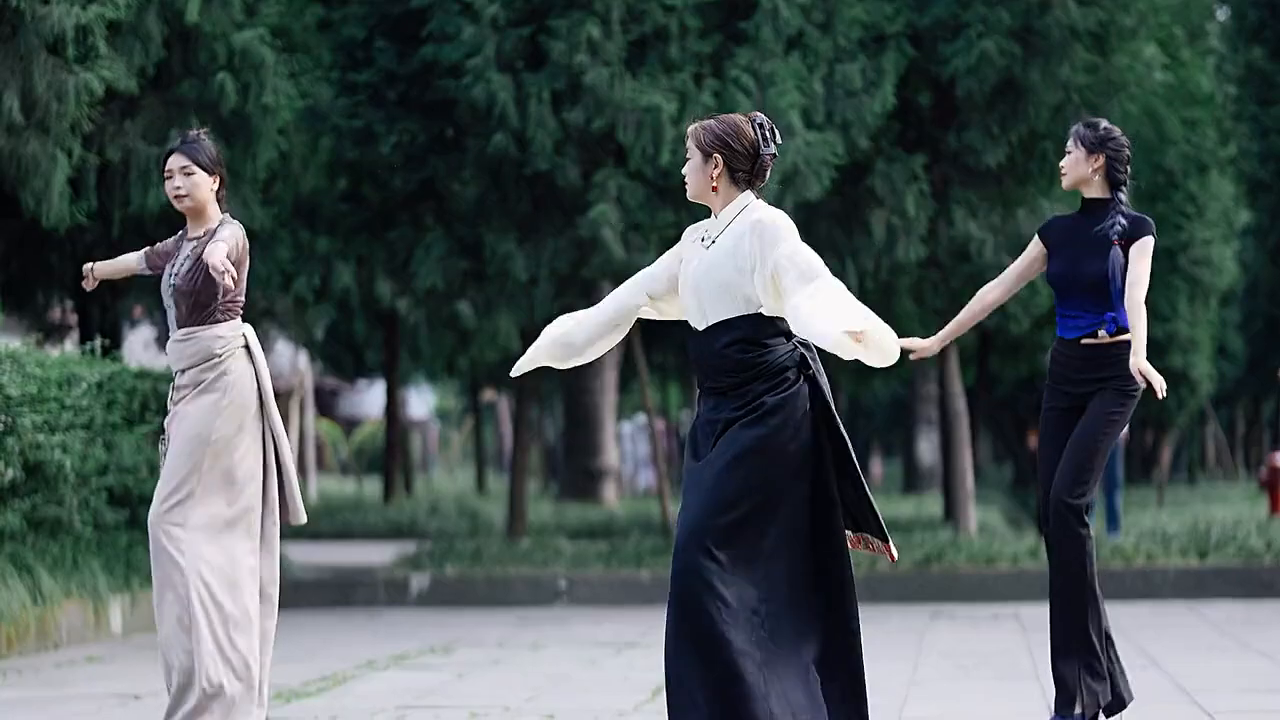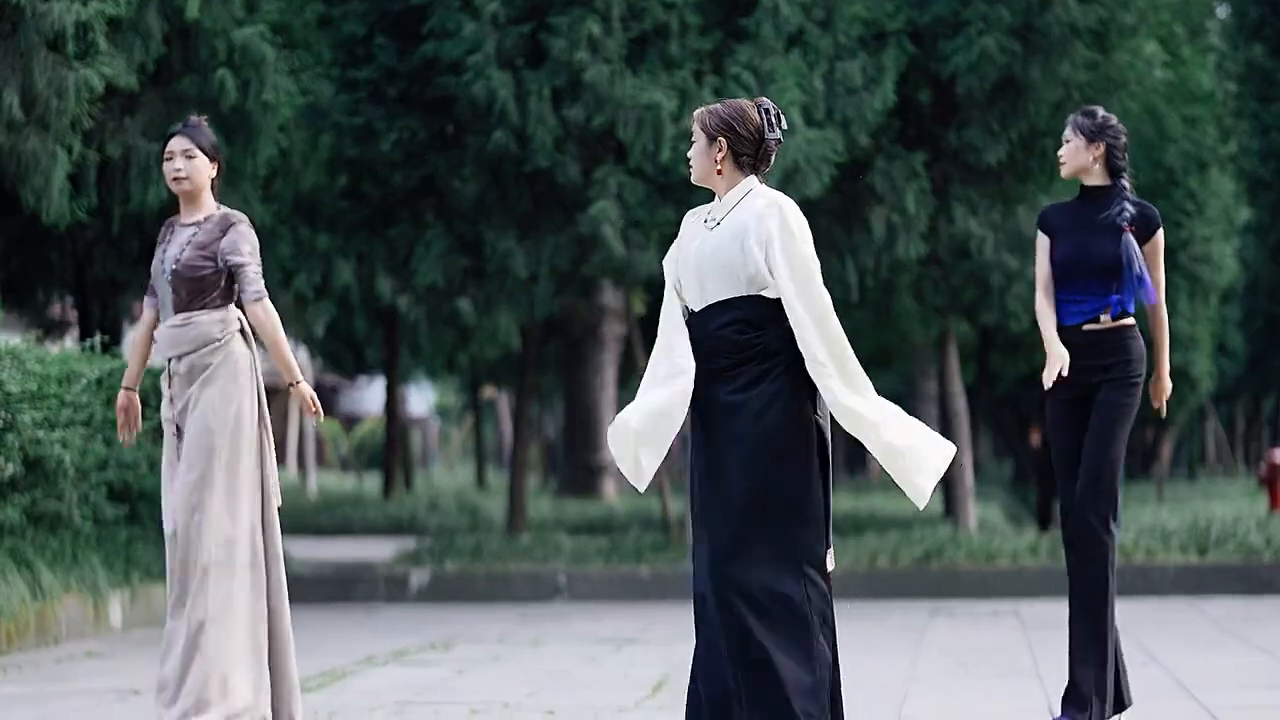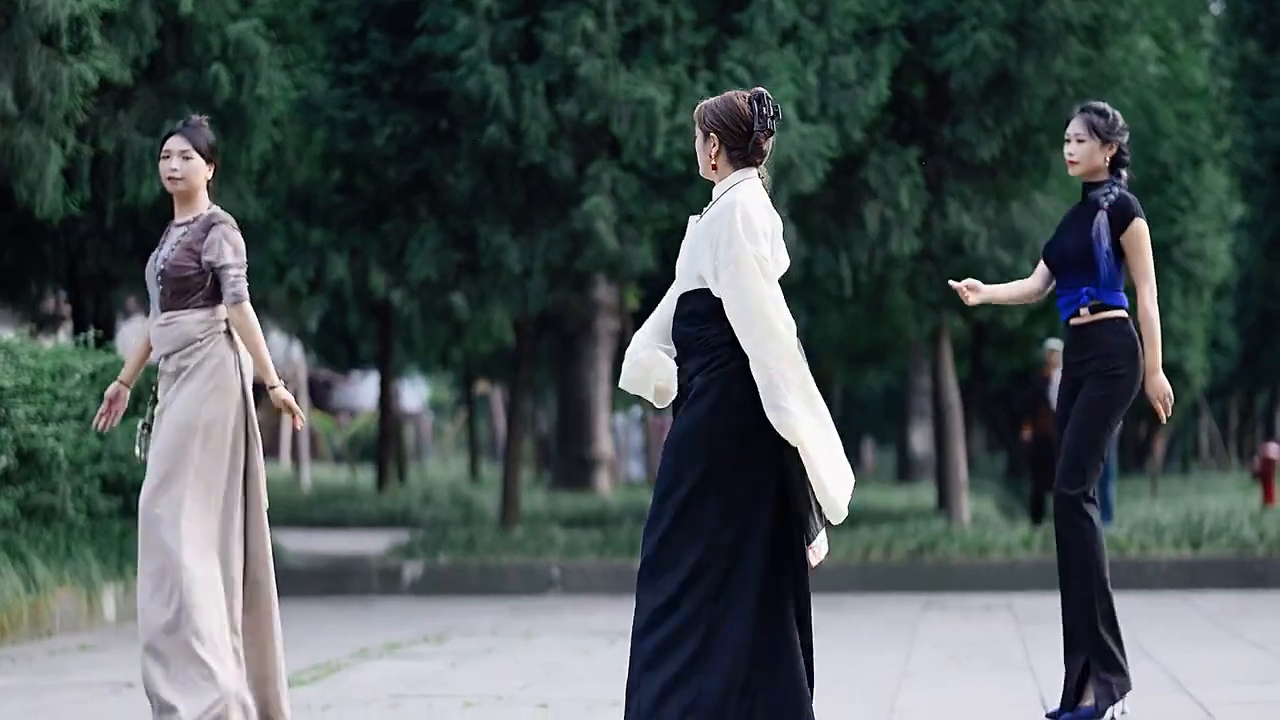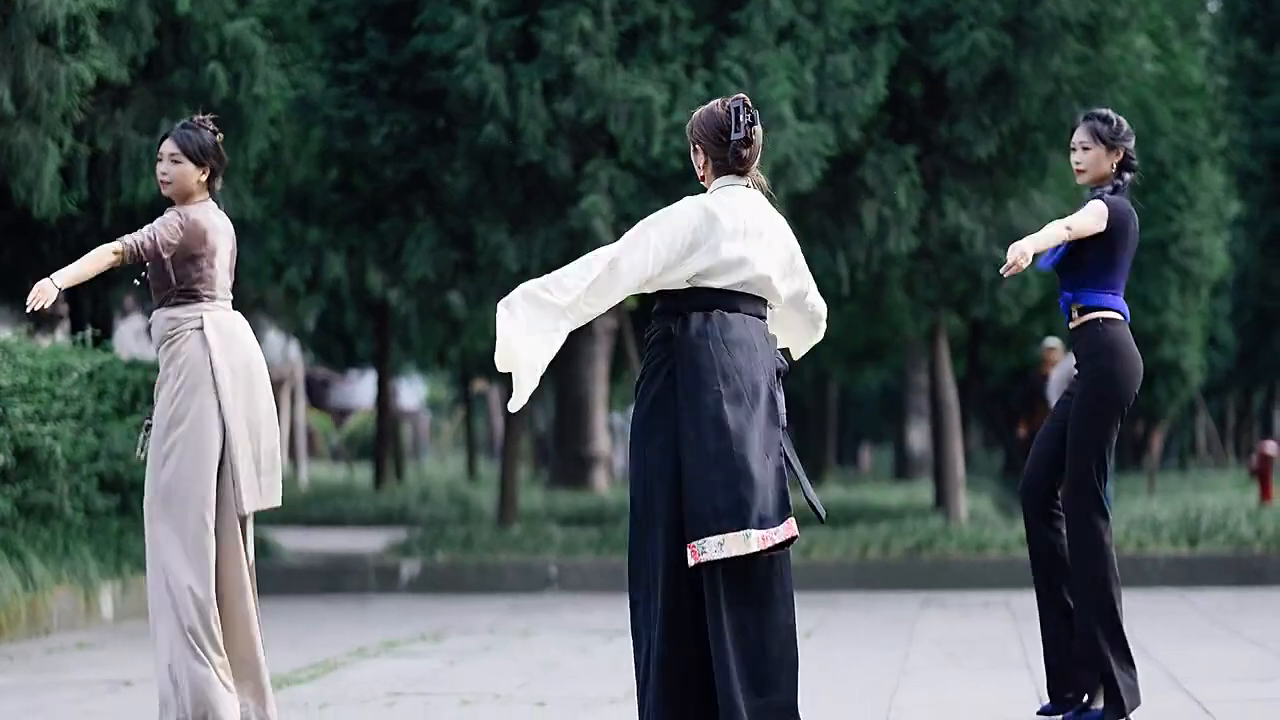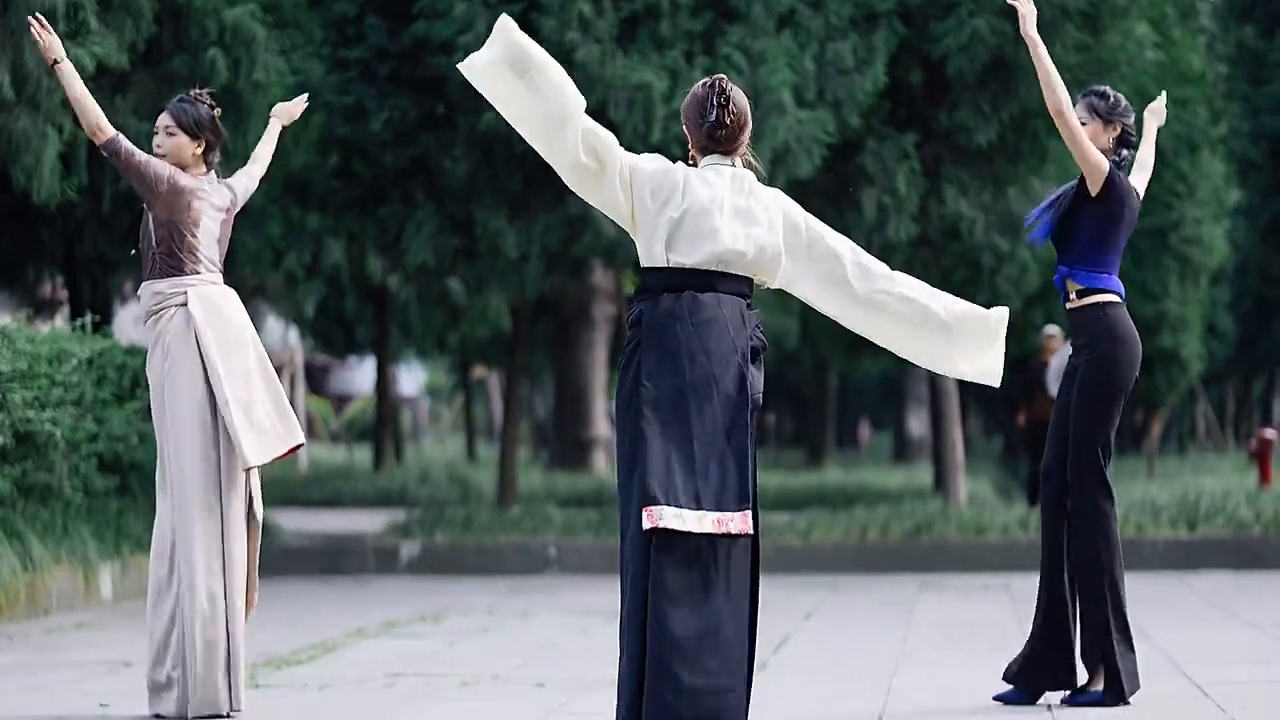
dt=0.3s
person 1, frame 1
left shoulder: (770, 230)
right shoulder: (699, 240)
left elbow: (817, 287)
right elbow: (635, 297)
left wrist: (854, 332)
right wrist: (563, 337)
left hip: (771, 407)
right hip: (726, 413)
left knee: (704, 555)
right knee: (756, 567)
person 1, frame 2
left shoulder: (774, 214)
right shoulder: (694, 226)
left elbow: (812, 316)
right elbow: (674, 317)
left wrist: (856, 408)
right wrist: (662, 401)
left hip: (770, 397)
right hip: (717, 401)
left knee: (753, 557)
right knee: (728, 560)
person 1, frame 3
left shoulder: (737, 210)
right shoulder: (732, 208)
left elbow: (756, 313)
right elbow: (684, 301)
left wrist: (792, 411)
right wrist: (650, 359)
left hip: (734, 388)
right hip: (719, 380)
left knee: (692, 548)
right knee: (743, 551)
person 1, frame 4
left shoulder: (694, 215)
right shoulder: (773, 224)
left elbow: (615, 267)
right elbow: (804, 311)
left wrist: (533, 310)
right wrist: (786, 338)
left hip: (690, 373)
right hip: (751, 374)
left knee: (677, 545)
right knee: (739, 545)
person 1, frame 5
left shoulder: (660, 182)
right shoulder: (772, 206)
left elbow: (576, 136)
right elbow: (862, 279)
left wrist: (511, 47)
right wrist: (968, 326)
left hip: (664, 356)
right hip: (731, 359)
left knee: (663, 530)
right knee: (717, 529)
person 2, frame 1
left shoulder: (1134, 227)
right shoulder: (1059, 228)
left elbow: (1135, 296)
right elbow: (1000, 287)
left wrist: (1140, 357)
right wrist: (938, 340)
left hip: (1112, 377)
right hip: (1064, 377)
left knee: (1066, 500)
right knee: (1054, 511)
person 2, frame 2
left shoulder: (1139, 215)
right shoulder: (1053, 217)
left elbow: (1158, 299)
right elbow: (1044, 291)
left wrist: (1163, 370)
right wrist: (1051, 348)
left hip: (1117, 362)
right hip: (1068, 367)
left knee: (1091, 502)
right knee: (1073, 507)
person 2, frame 3
left shoulder: (1122, 205)
right shoulder: (1077, 214)
left elbow: (1146, 292)
right elbow: (1036, 285)
left wrist: (1153, 367)
right wrist: (986, 293)
left hip: (1110, 354)
right hip: (1078, 358)
left knee: (1072, 491)
right knee: (1069, 497)
person 2, frame 4
left shoulder: (1108, 206)
right shoulder: (1115, 214)
left elbow: (1071, 225)
left wrist: (1033, 243)
left hip: (1106, 358)
right hip: (1097, 362)
left knee: (1086, 502)
right knee: (1039, 489)
right ankle: (1074, 669)
person 2, frame 5
left shoulder: (1104, 180)
right shoulder: (1122, 187)
left elbow: (1060, 113)
right elbow: (1142, 172)
right wrist: (1151, 125)
left hip: (1104, 339)
right hip: (1093, 342)
left knee: (1086, 486)
right knee: (1058, 486)
left ankle: (1110, 668)
right ankle: (1047, 663)
person 3, frame 1
left shoulder: (230, 231)
right shoulder: (184, 241)
left elbow: (223, 247)
right elbow: (148, 257)
left wrist: (216, 256)
right wrist: (102, 268)
left hip: (223, 383)
right hip: (197, 387)
left knee: (179, 521)
right knee: (205, 527)
person 3, frame 2
left shoulder: (232, 227)
right shoulder: (169, 232)
left elbow: (256, 303)
right elbow: (151, 310)
left wrist: (294, 378)
right wrist: (129, 384)
left hip: (221, 372)
right hip: (180, 379)
left knee: (209, 519)
right knee: (197, 519)
person 3, frame 3
left shoulder: (218, 227)
right shoulder: (172, 232)
left elbow: (237, 305)
right elbow: (162, 316)
left wrist: (271, 380)
right wrist: (123, 382)
left hip: (207, 371)
right hip: (181, 376)
left knee: (175, 515)
right knee: (205, 521)
person 3, frame 4
left shoulder: (183, 221)
right shoulder: (214, 220)
left elbow: (118, 249)
left wrist: (56, 279)
left hip: (200, 362)
right hip: (226, 352)
left knee: (191, 515)
right knee: (206, 518)
person 3, frame 5
left shoulder: (170, 186)
right shoulder: (224, 193)
left elbow: (100, 130)
right elbow: (254, 168)
left wrist: (58, 59)
right wrist: (276, 122)
left hip: (186, 330)
right hip: (216, 325)
left knee: (197, 486)
right knee: (213, 488)
right ankle: (214, 659)
